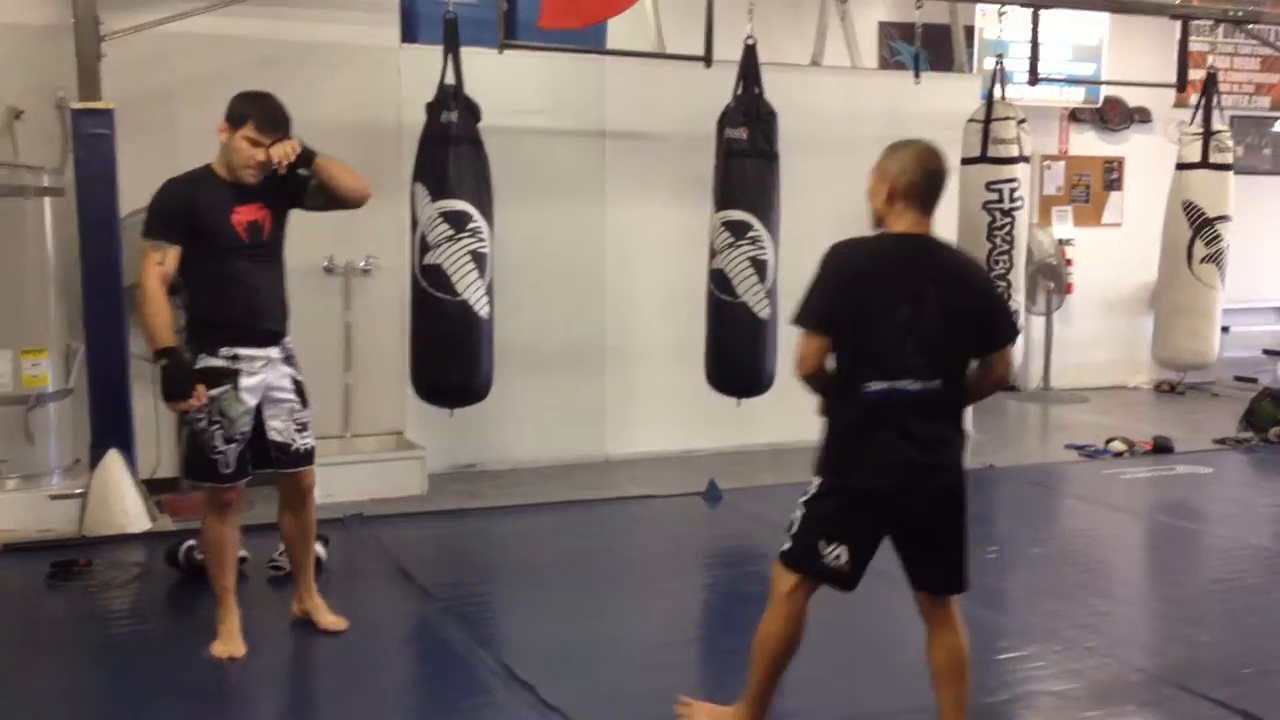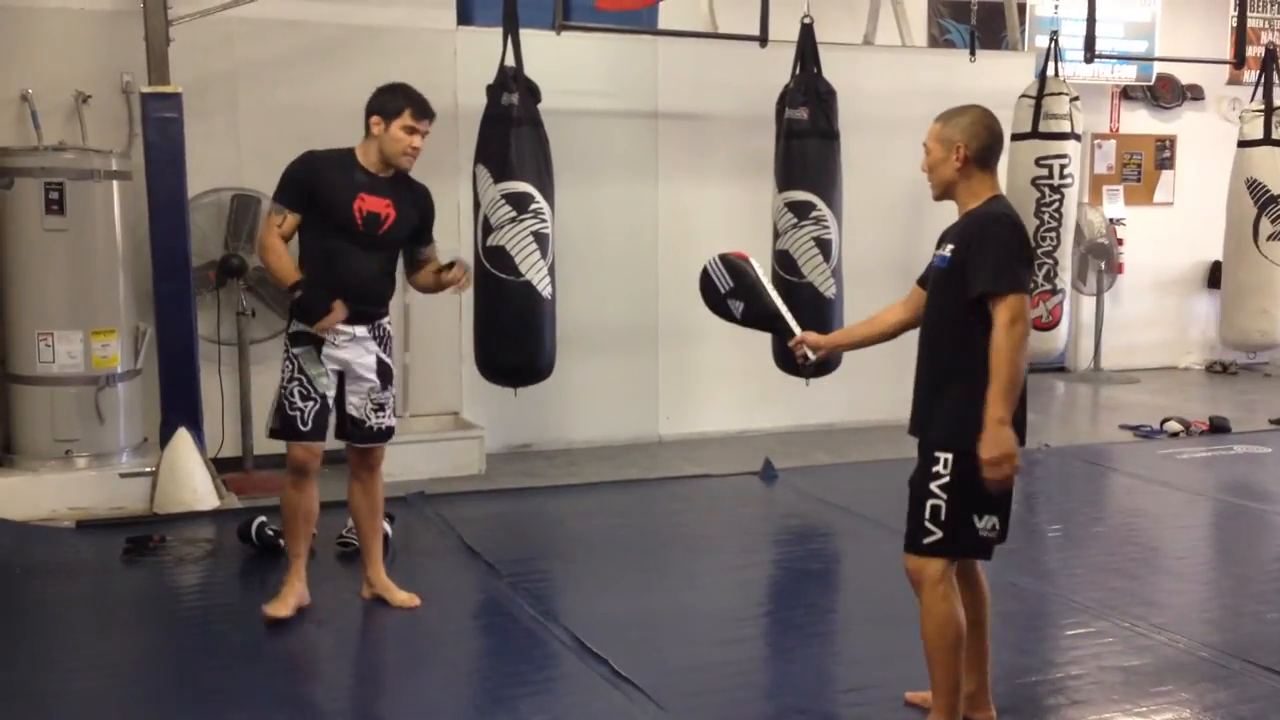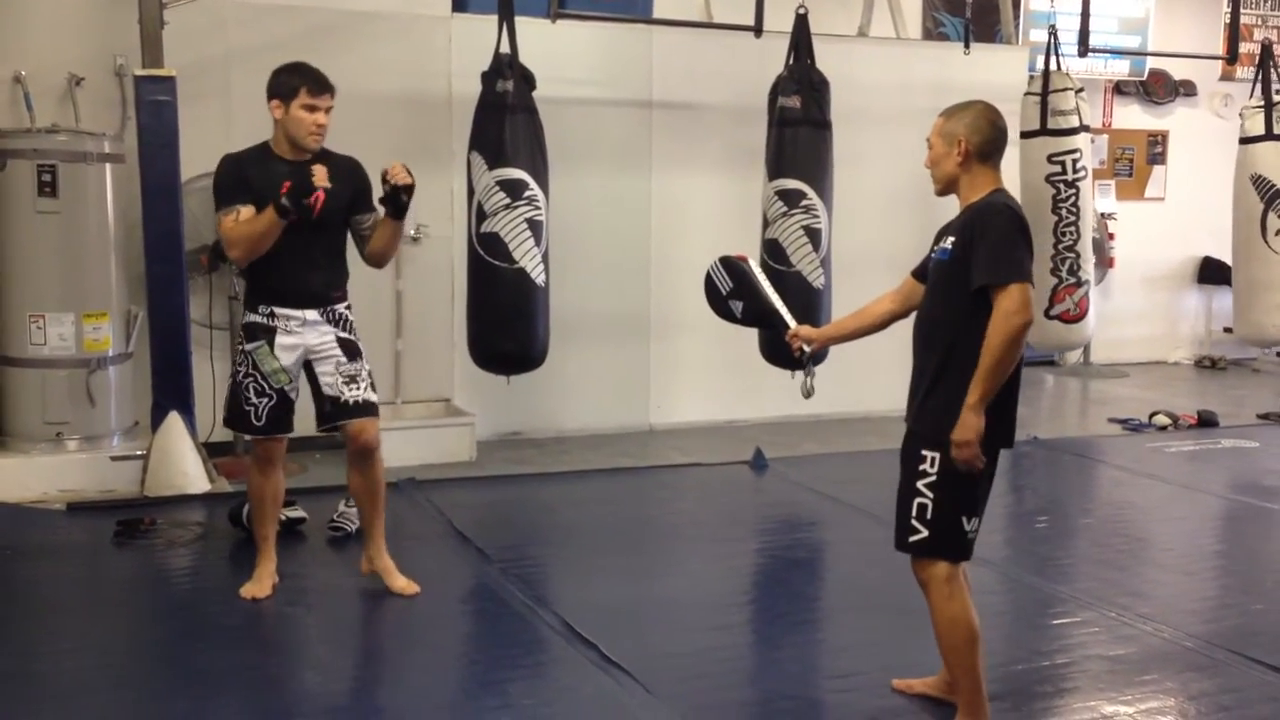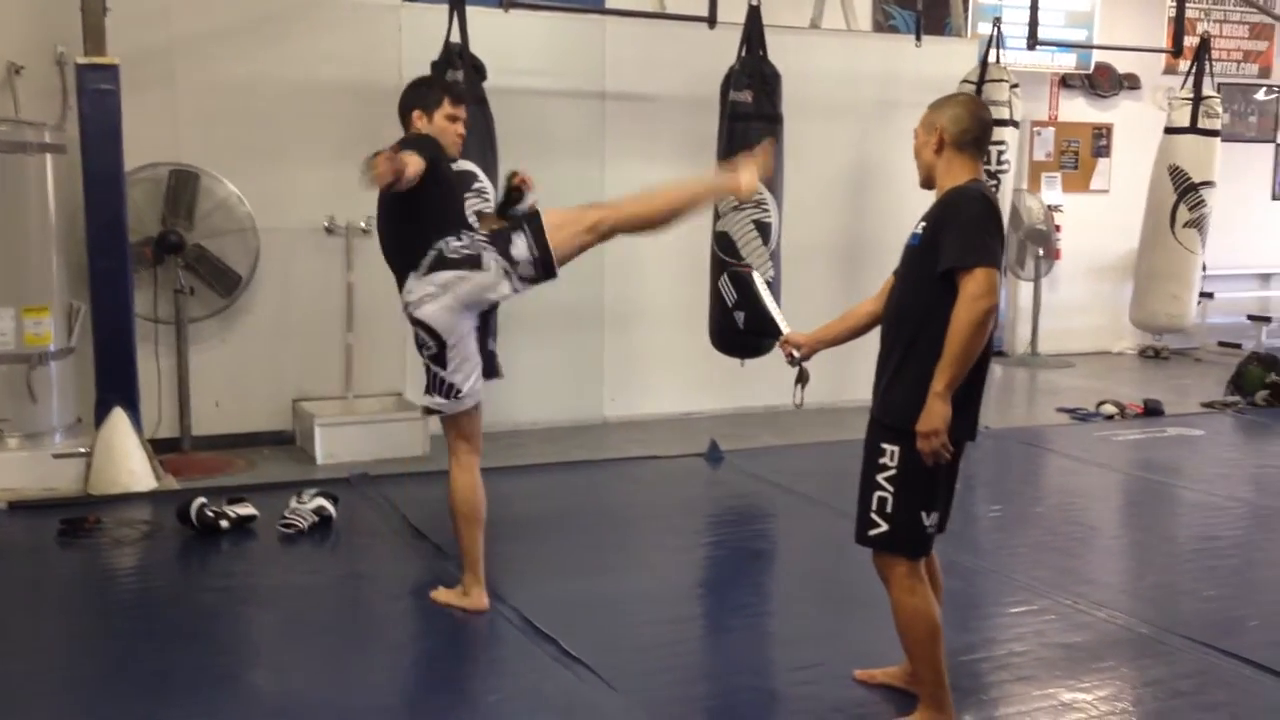
dt=1s
person 1, frame 1
left shoulder: (849, 261)
right shoulder: (968, 276)
left elbow: (808, 363)
right elbow: (998, 374)
left hip: (857, 466)
right hip: (936, 470)
left knee: (792, 585)
right knee: (939, 606)
person 1, frame 2
left shoulder: (994, 226)
right shoulder: (964, 230)
left elbow: (1012, 321)
right elbow: (910, 310)
left wrist: (997, 423)
right wrist: (830, 342)
left hip: (968, 432)
right hip: (950, 426)
left knee: (928, 565)
right knee: (958, 560)
person 1, frame 3
left shoulder: (996, 217)
right shoulder: (961, 225)
left elbow: (1015, 313)
right elbow: (899, 301)
left wrist: (975, 409)
right wrist: (821, 334)
left hip: (959, 426)
right hip: (937, 420)
left knee: (936, 563)
right knee: (941, 557)
person 1, frame 4
left shoulder: (968, 205)
right shoulder: (947, 210)
left elbow: (981, 298)
right elbow: (889, 300)
left wrist: (940, 397)
right wrist: (814, 340)
left hip: (922, 417)
right hip: (907, 411)
left knee: (897, 557)
right knee: (914, 548)
right ankle: (918, 669)
person 2, frame 1
left shoulder: (276, 187)
right shoulder: (182, 195)
left elbow: (356, 194)
right elbow: (154, 283)
left wrist: (307, 156)
right wrist: (171, 361)
left hip: (277, 357)
right hip: (219, 362)
left knee: (299, 482)
right knee: (224, 495)
left ankle: (306, 595)
right ankle: (228, 618)
person 2, frame 2
left shoulder: (415, 198)
right shoulder: (315, 169)
left elbow: (419, 274)
right elbow: (270, 242)
left wrist: (446, 274)
right wrist: (305, 296)
left hip: (371, 336)
right hip: (314, 334)
left knee: (367, 457)
right knee: (302, 458)
left ankle: (375, 575)
right ankle: (296, 579)
person 2, frame 3
left shoulder: (346, 172)
right shoulder: (240, 169)
left elbow: (377, 255)
right elbow: (237, 249)
left wrist: (397, 207)
right wrist: (291, 201)
left hip: (331, 320)
right hip: (270, 324)
left knee: (364, 437)
right knee: (267, 449)
left ankle: (376, 554)
right ankle: (266, 563)
person 2, frame 4
left shoulder: (396, 202)
right shoulder: (416, 148)
right elbow: (406, 164)
left wrist: (504, 203)
right wrist: (389, 166)
left hip: (427, 304)
right hip: (462, 265)
left knee: (463, 446)
right knee: (599, 219)
left ankle: (471, 586)
right ankle: (727, 181)
